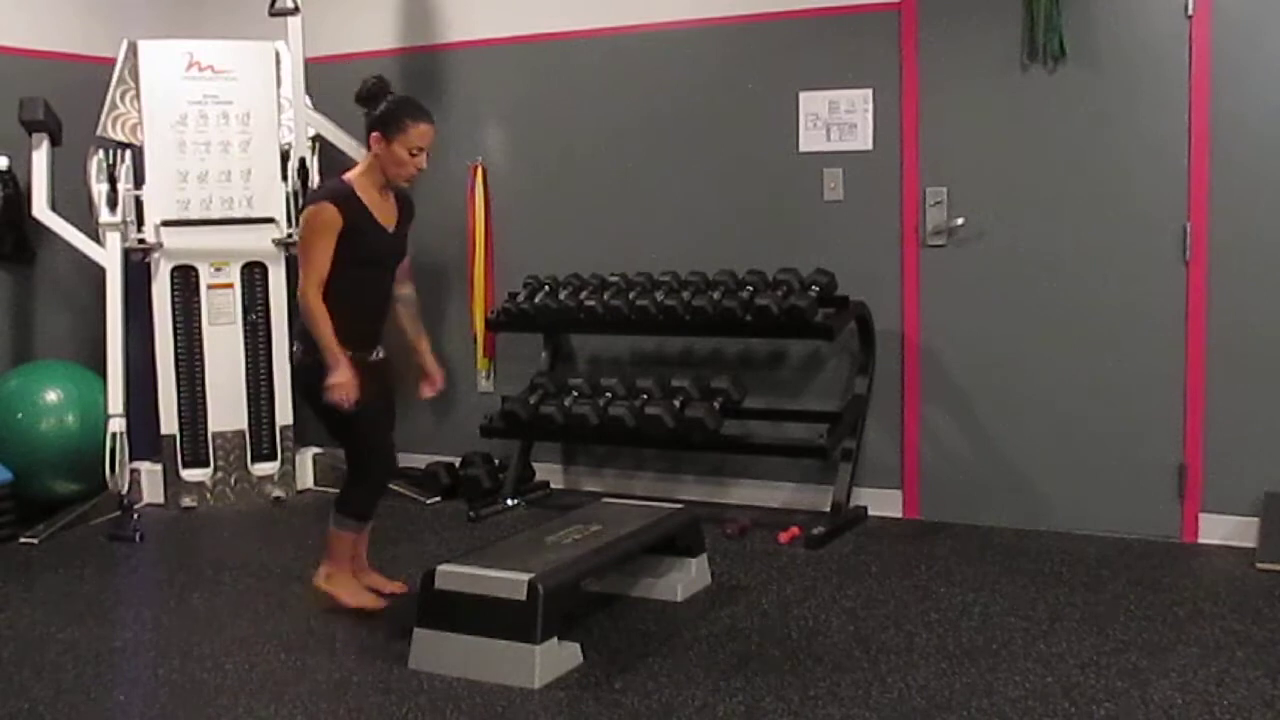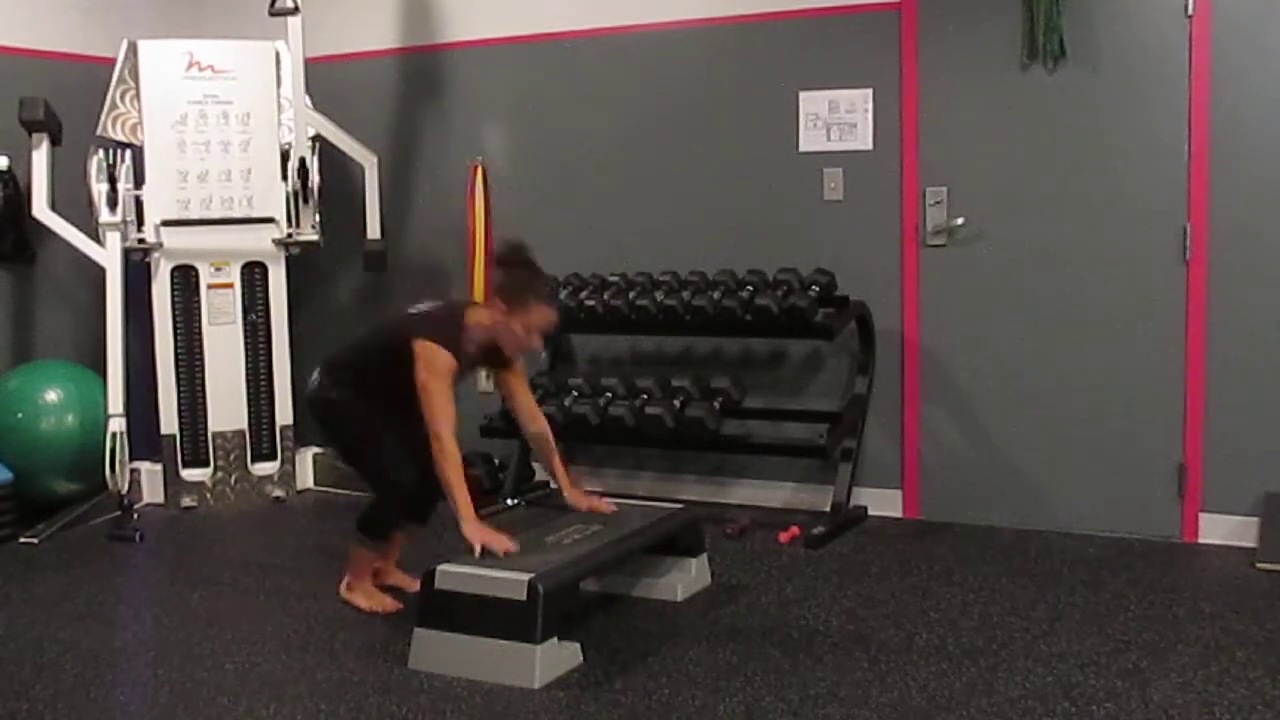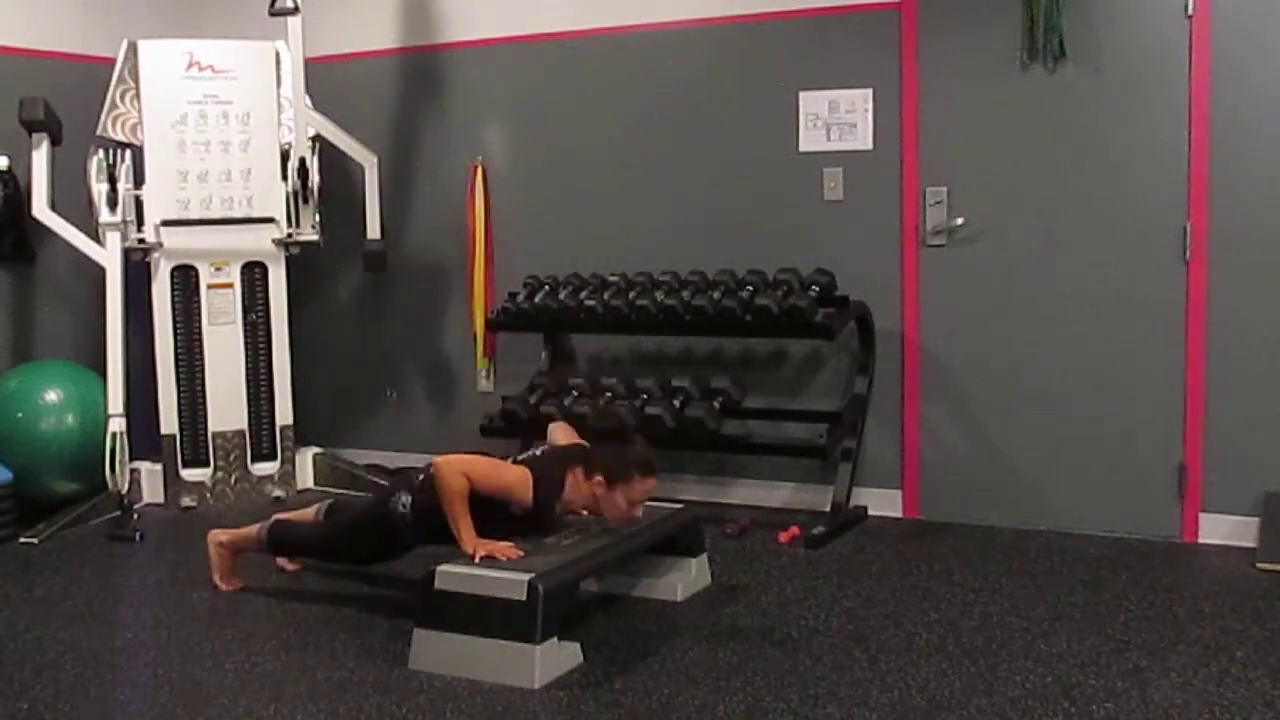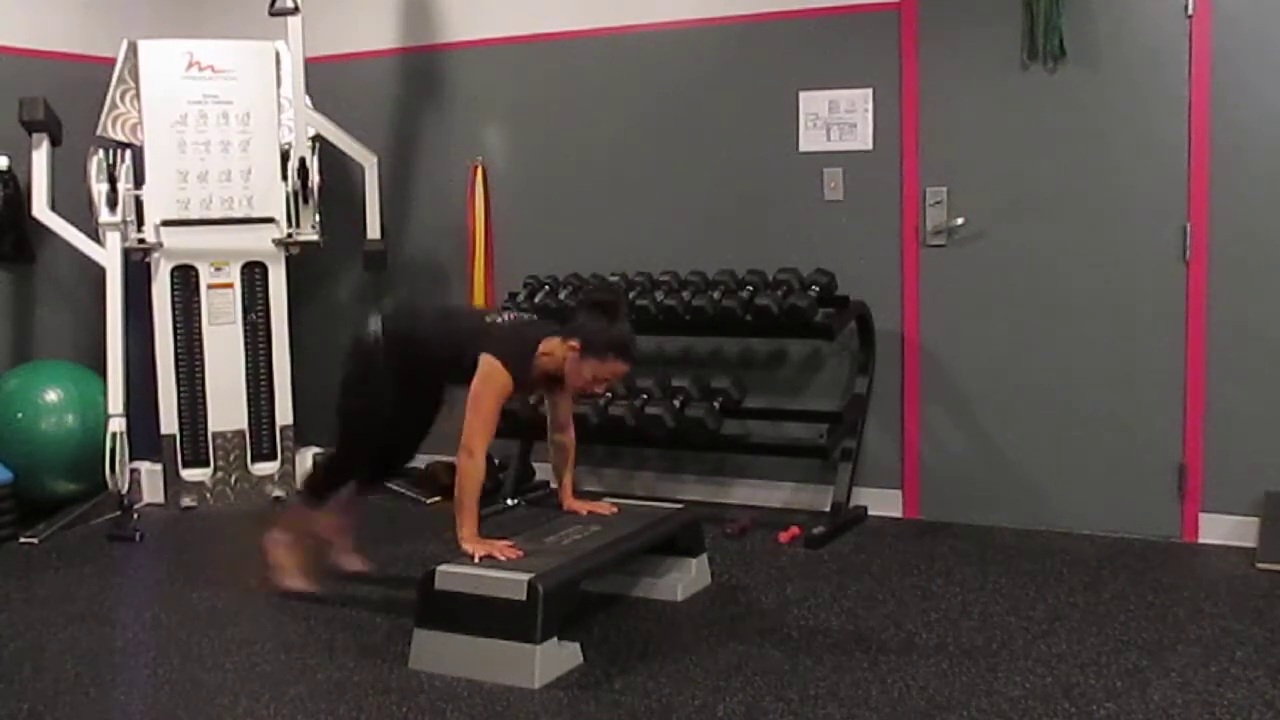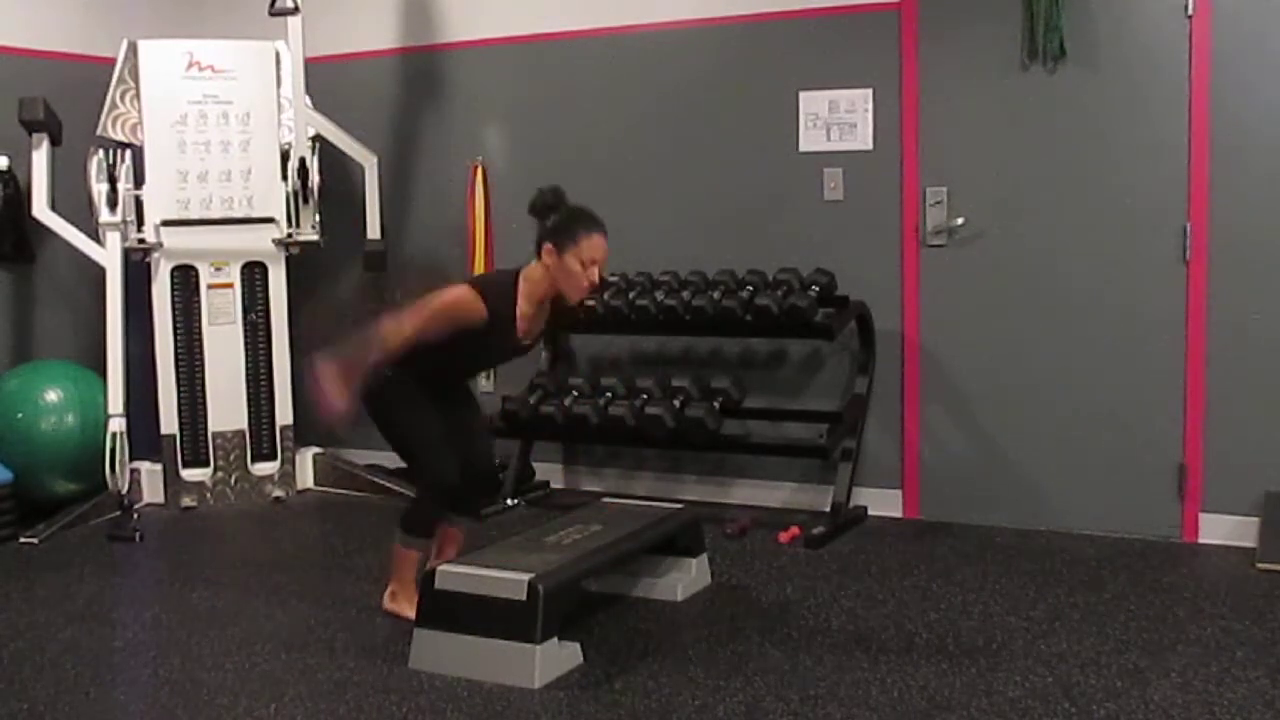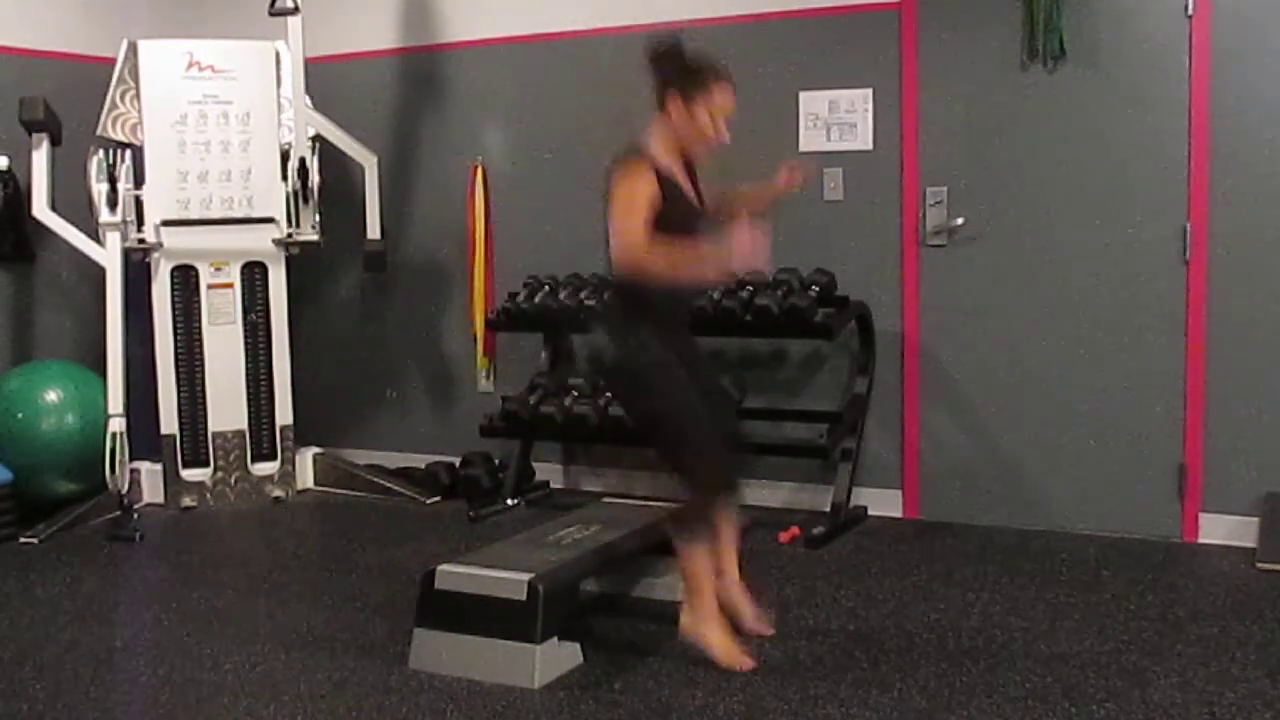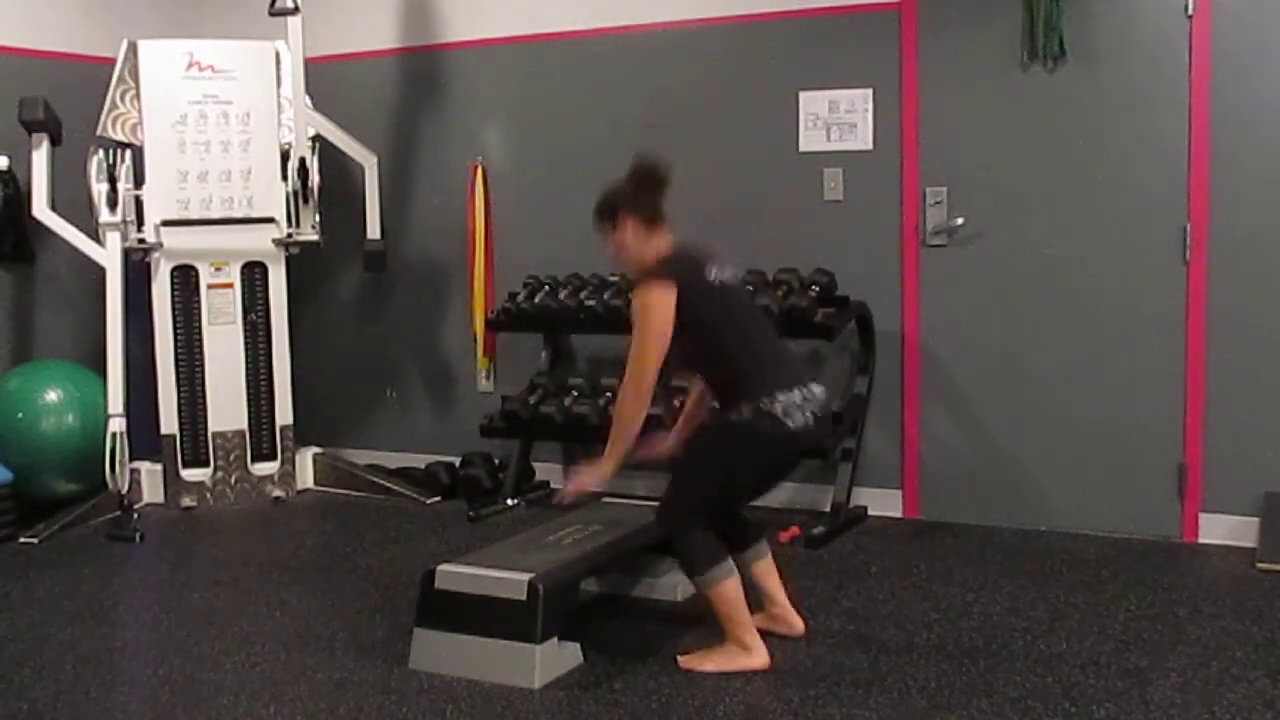
dt=0.7s
person 1, frame 1
left shoulder: (401, 204)
right shoulder: (331, 203)
right elbow: (310, 292)
left wrist: (425, 353)
right wrist: (336, 364)
left hip: (370, 359)
right hip: (328, 361)
left knee: (370, 464)
right knee: (376, 464)
left ankle: (358, 567)
right ankle: (334, 568)
person 1, frame 2
left shoulder: (499, 342)
right shoulder: (437, 341)
left elbow: (532, 420)
right elbow: (442, 437)
left wrist: (567, 488)
right wrist: (471, 524)
left hip: (388, 394)
right hip: (338, 393)
left knee: (428, 480)
right knee: (403, 486)
left ankle: (385, 566)
right ankle: (357, 580)
person 1, frame 3
left shoulder: (580, 460)
right shoulder: (532, 488)
left elbow: (557, 425)
right elbow: (446, 467)
left wrist: (570, 508)
right wrist: (472, 542)
left hip: (428, 497)
right hip: (416, 509)
left knee: (348, 522)
right knee: (332, 543)
left ankle: (293, 521)
right ankle: (227, 542)
person 1, frame 4
left shoulder: (561, 359)
right shoulder: (509, 360)
left elbow: (562, 431)
right elbow: (471, 451)
left wrist: (567, 497)
right wrist: (468, 539)
left hip: (418, 359)
right hip: (383, 348)
left knee: (391, 456)
right knee: (354, 454)
left ankle: (326, 527)
right ankle: (285, 536)
person 1, frame 5
left shoulder: (554, 304)
right shoulder: (487, 298)
right elbow: (400, 327)
right wrist: (343, 373)
left hip: (445, 381)
right hip: (396, 378)
left knee: (480, 475)
right knee: (440, 476)
right ankle: (400, 591)
person 1, frame 6
left shoulder: (684, 171)
right shoulder: (638, 172)
left elbow: (719, 210)
right elbow: (626, 254)
left wrist: (769, 193)
right wrist: (723, 257)
left hip: (674, 344)
right hip: (639, 349)
left knee: (720, 456)
right knee: (709, 463)
left ankle: (726, 589)
right ankle: (701, 613)
person 1, frame 7
left shoulder: (657, 280)
right shoulder: (702, 265)
left elbow: (639, 389)
left wrist: (605, 467)
right wrist: (676, 438)
left hip: (768, 411)
right hip: (804, 400)
left knee: (681, 516)
right knee: (713, 502)
left ankle: (744, 645)
right ankle: (781, 612)
